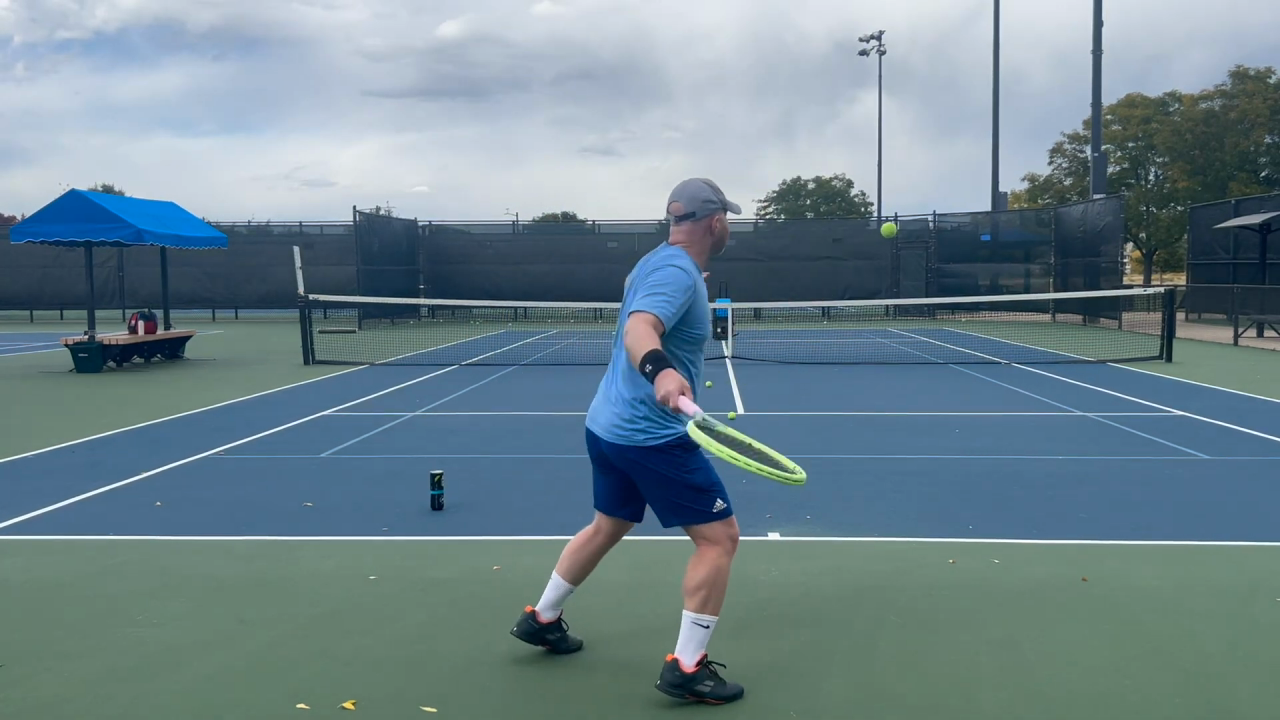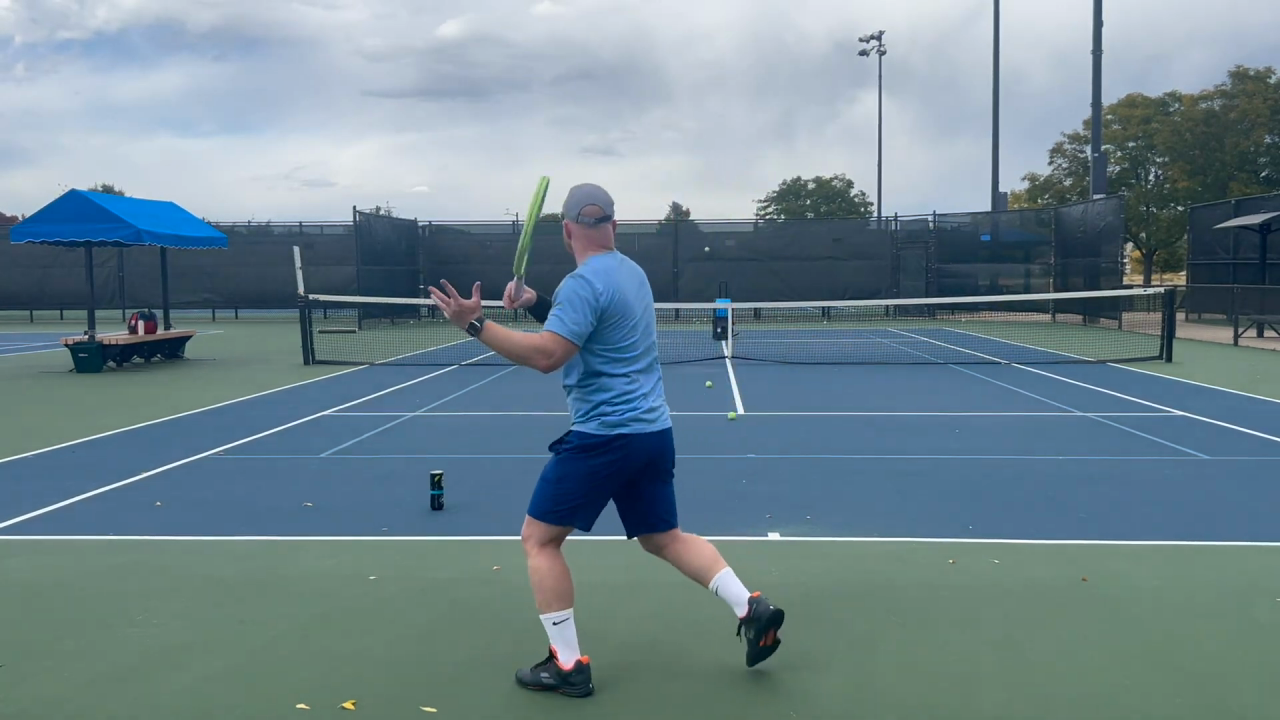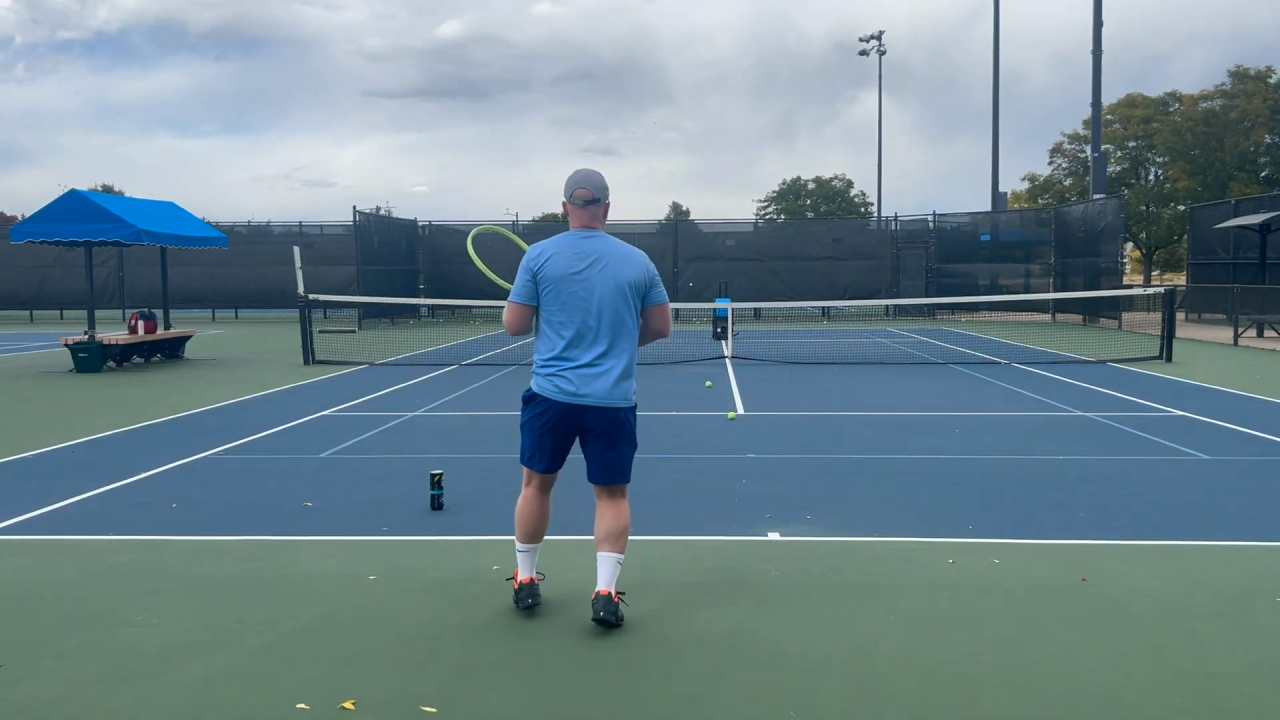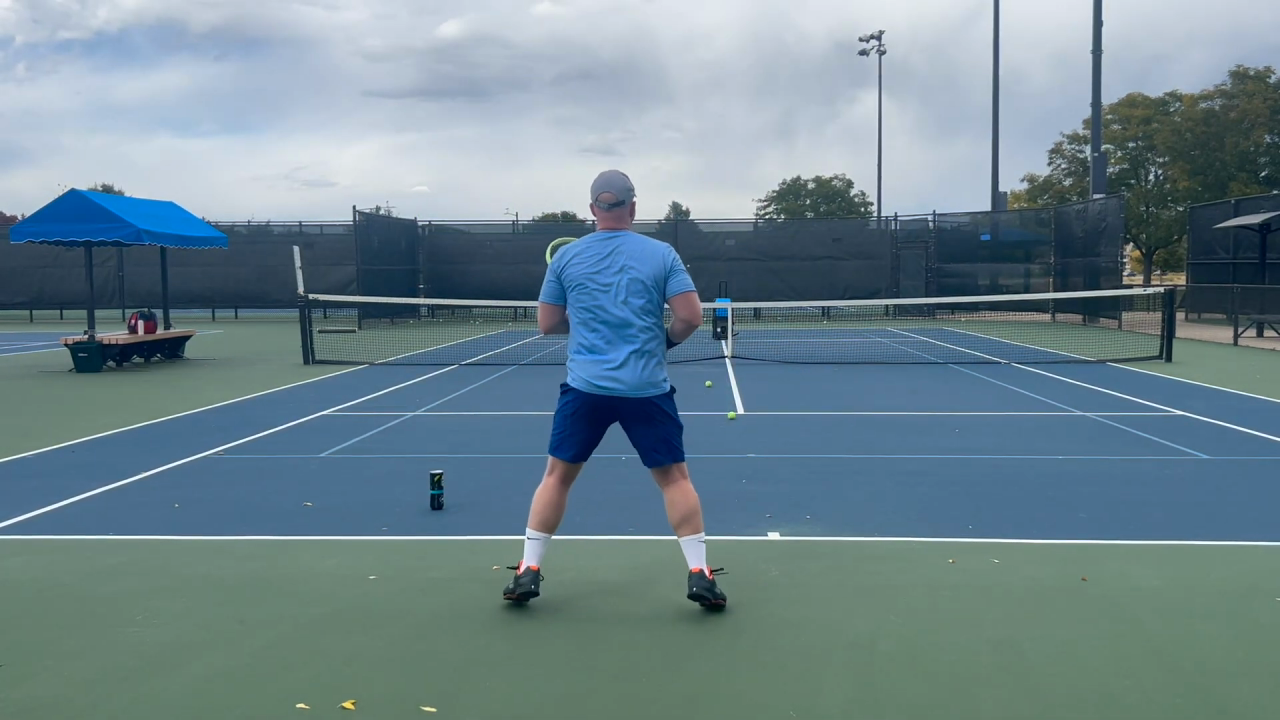
dt=0.7s
person 1, frame 1
left shoulder: (663, 263)
right shoulder: (677, 276)
right elbow: (637, 330)
right wrist: (659, 370)
left hip: (609, 429)
right hip: (652, 439)
left knee: (610, 526)
right knee: (719, 537)
left ankle: (542, 617)
right ankle: (686, 666)
person 1, frame 2
left shoulder: (583, 281)
right shoulder: (631, 271)
left elbow: (548, 354)
left wrist: (477, 324)
right wrist: (536, 303)
left hip: (604, 437)
right hip: (654, 433)
left knee: (539, 539)
right knee: (666, 538)
left ankle: (569, 664)
right ankle: (751, 607)
person 1, frame 3
left shoulder: (538, 255)
right shoulder: (637, 260)
left elbow: (513, 325)
right elbow: (661, 327)
left hip: (551, 395)
right hip: (613, 401)
left knee: (536, 485)
right knee: (612, 497)
left ankle: (527, 582)
right ankle: (605, 595)
person 1, frame 4
left shoulder: (565, 257)
right shoulder: (662, 254)
left elbow: (547, 324)
right elbow: (691, 316)
right wrist: (668, 338)
left hip: (585, 388)
right hip: (646, 389)
left knee: (557, 475)
right knee: (675, 477)
left ankle: (528, 572)
right ankle: (700, 574)
